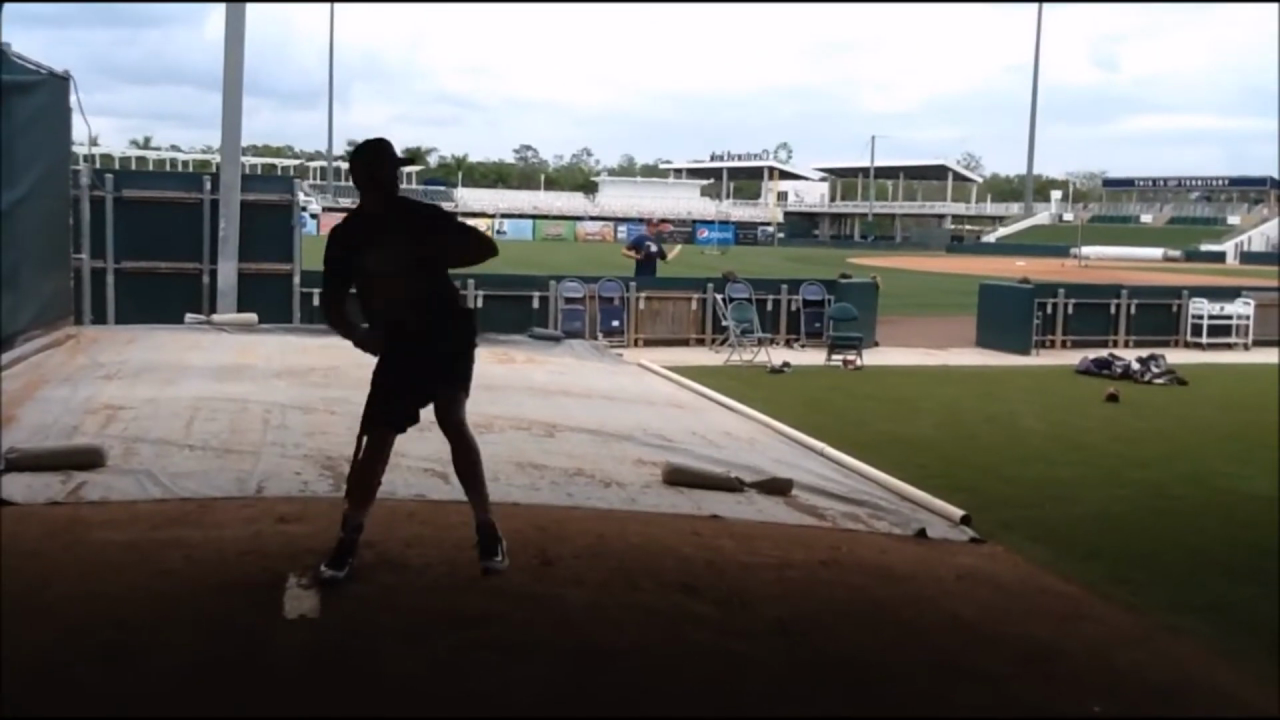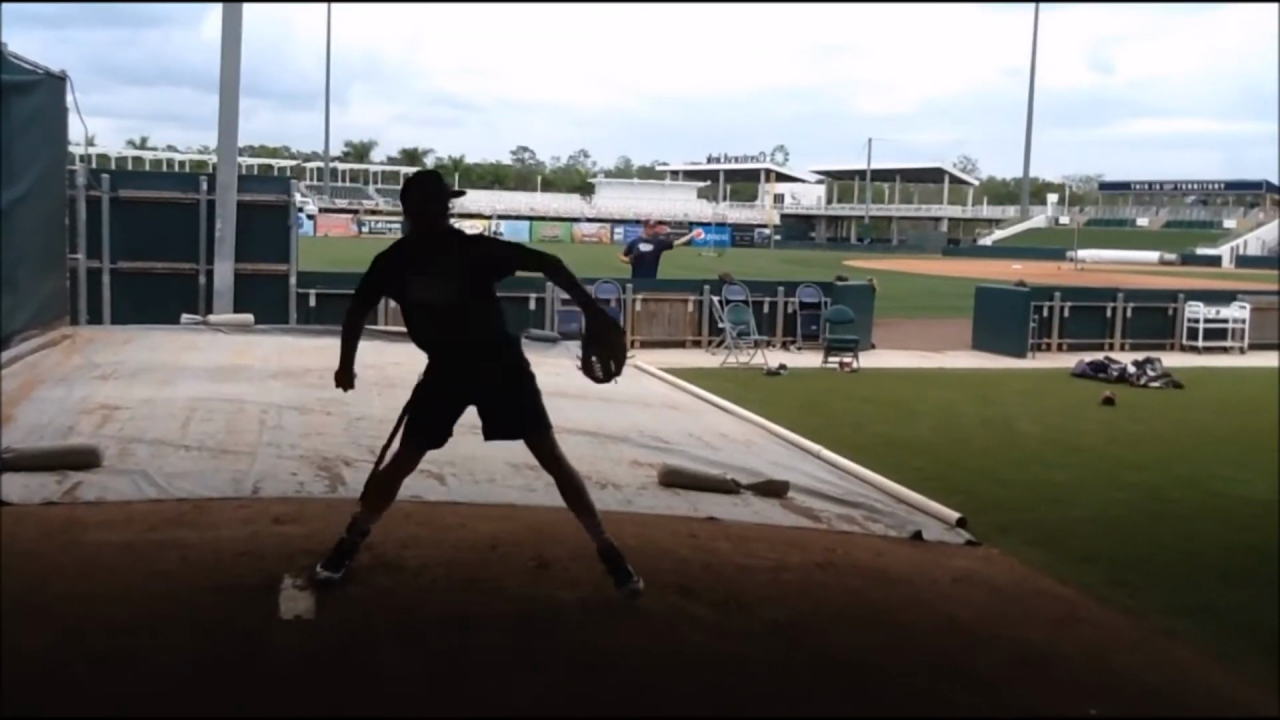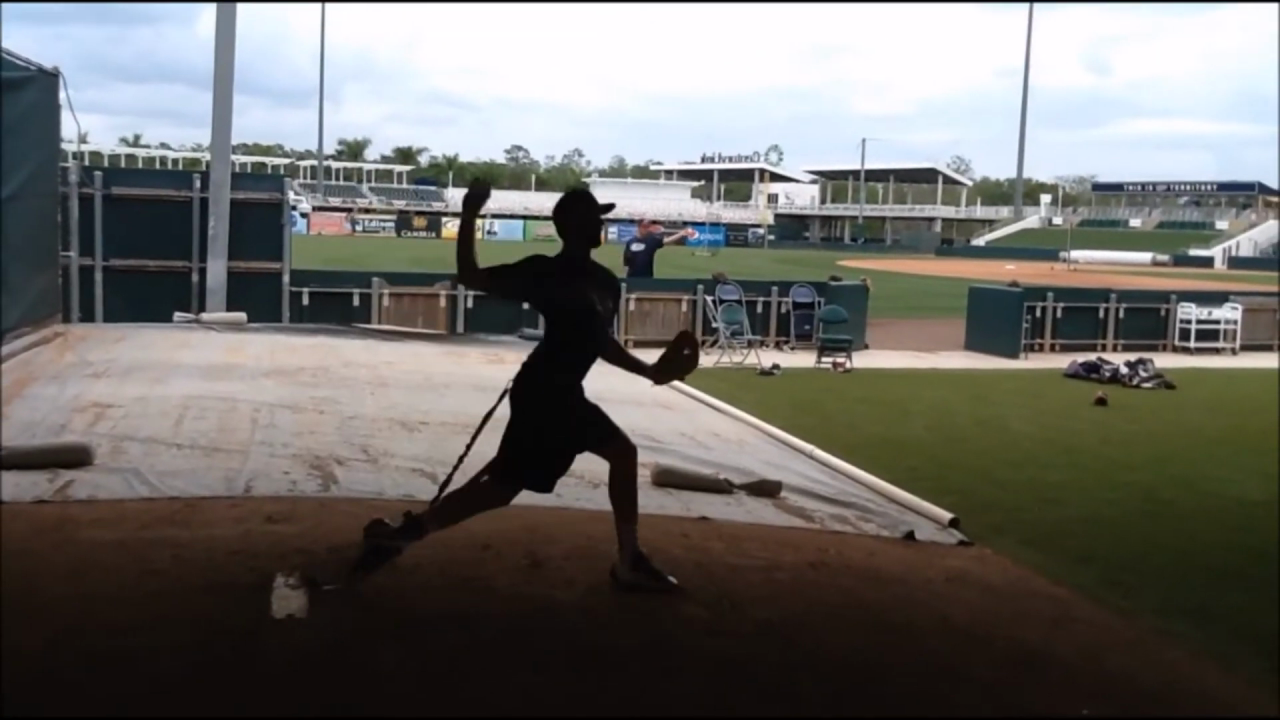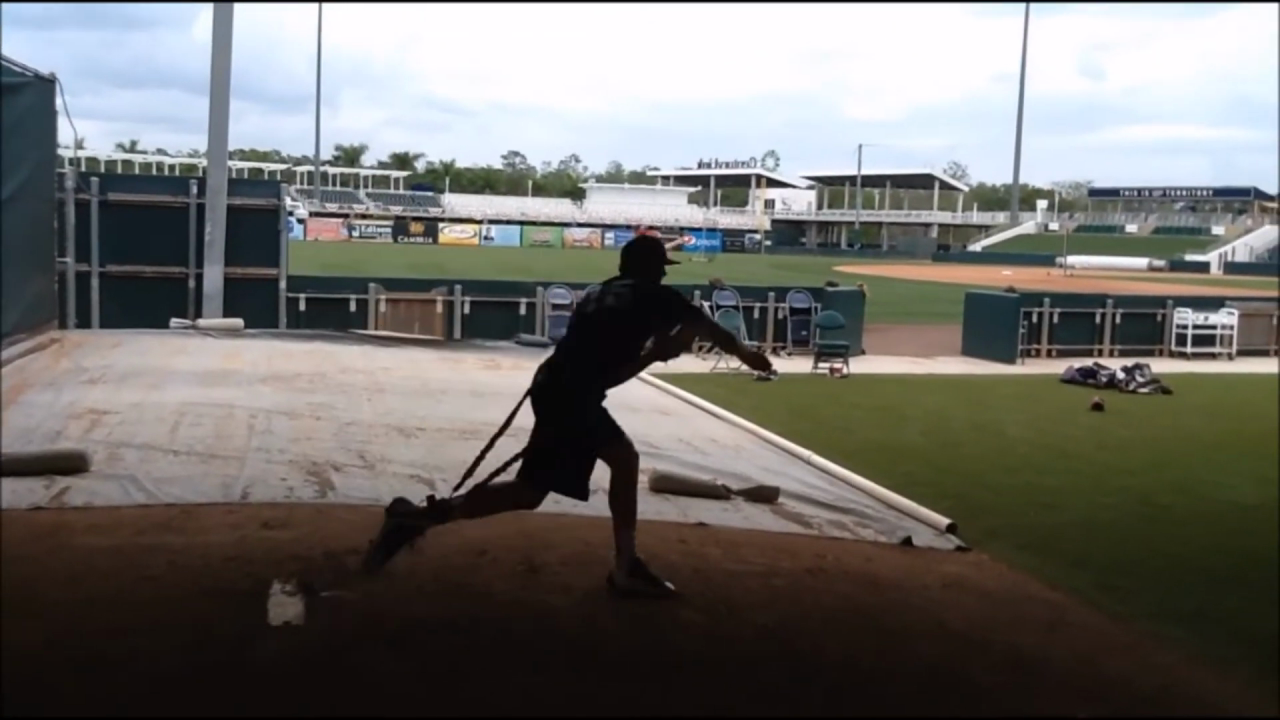
dt=0.2s
person 1, frame 1
left shoulder: (422, 217)
right shoulder: (347, 236)
left elbow: (487, 248)
right elbow: (331, 306)
left wrist: (418, 274)
right wrist: (360, 336)
left hip: (448, 332)
right hip: (396, 341)
left knee: (451, 419)
right knee: (374, 442)
left ankle: (485, 525)
right ankle: (349, 537)
person 1, frame 2
left shoulder: (475, 249)
right shoulder: (392, 263)
left elbow: (547, 263)
right elbow: (358, 310)
left wrist: (595, 312)
right wrist: (346, 361)
left hip: (499, 362)
right hip: (445, 369)
left knee: (551, 457)
right knee: (404, 459)
left ankle: (605, 548)
right ankle: (352, 539)
person 1, frame 3
left shoulder: (603, 281)
right shoulder: (544, 270)
left elbow: (600, 342)
right elbow: (470, 277)
left wrist: (649, 371)
right wrist: (469, 214)
left hip: (563, 390)
right hip: (543, 393)
left knee: (623, 454)
right knee: (500, 488)
left ankle: (630, 560)
right ankle: (400, 533)
person 1, frame 4
left shoulder: (597, 297)
right shoulder: (655, 296)
right elbow: (711, 329)
left wrist: (651, 353)
right wrist: (749, 355)
left hip: (559, 389)
right hip: (571, 397)
left knee: (625, 458)
right knee: (528, 491)
left ankle: (626, 567)
right ankle: (415, 518)
